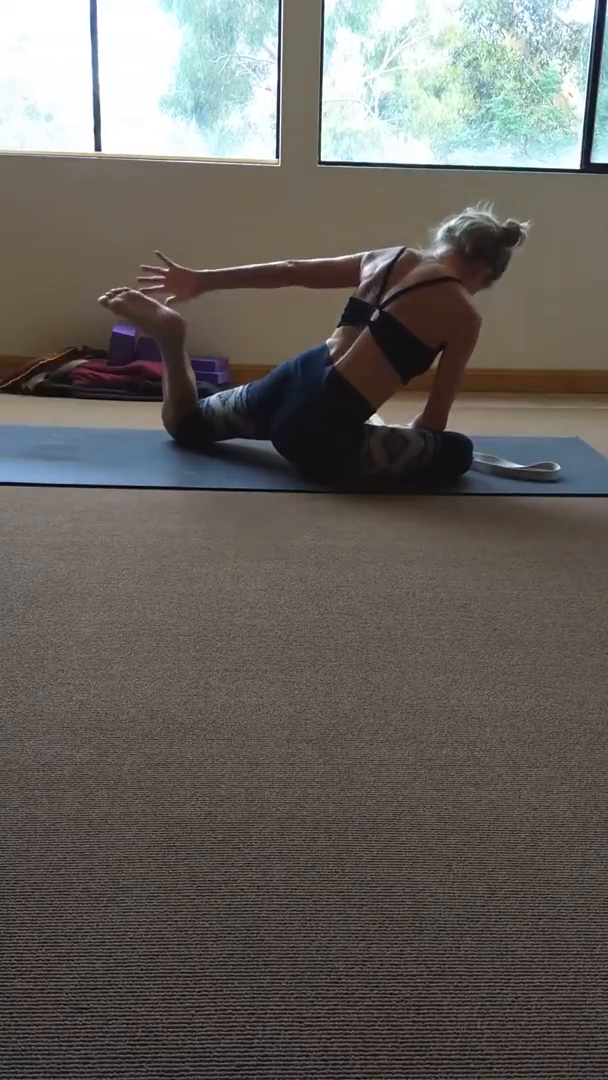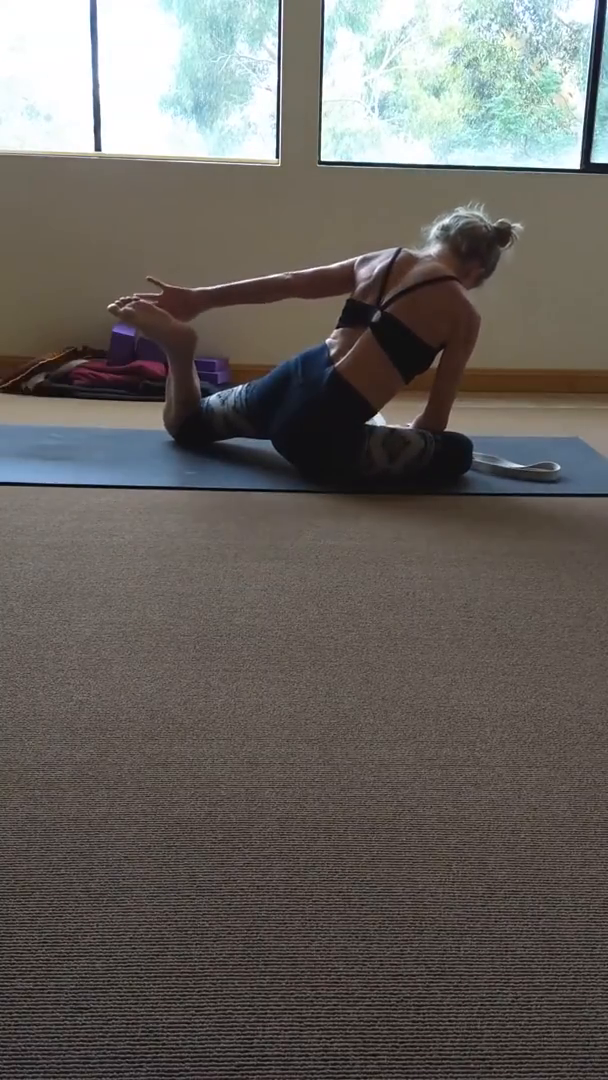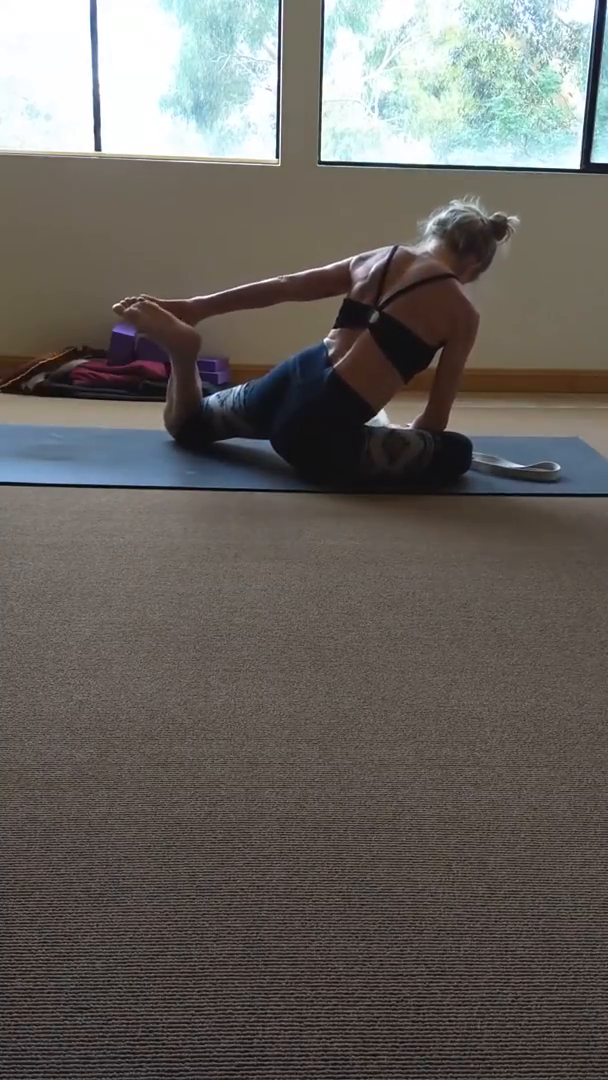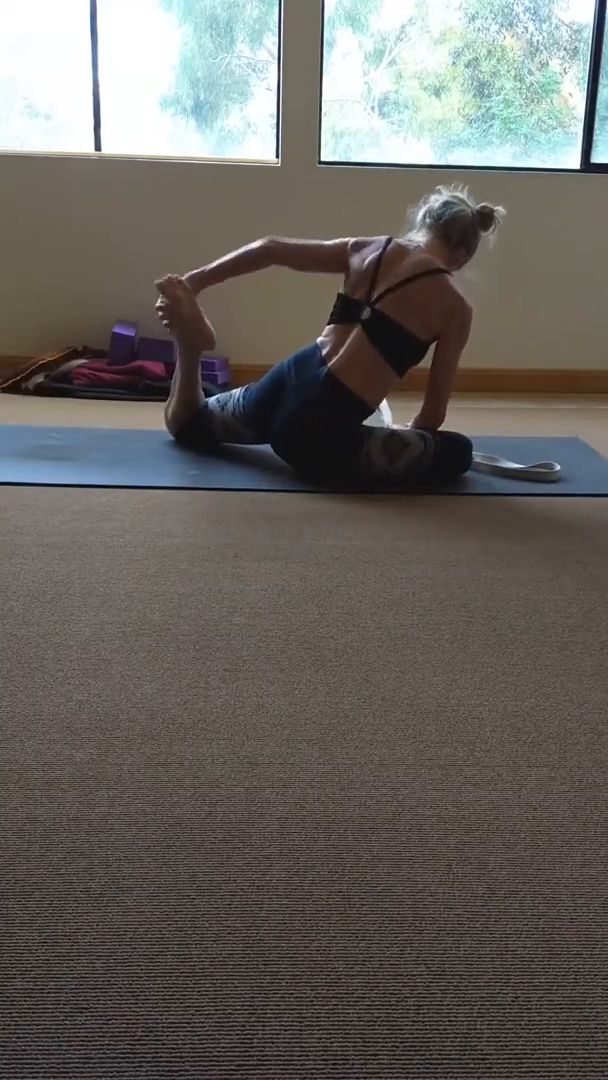
dt=0.3s
person 1, frame 1
left shoulder: (385, 258)
right shoulder: (464, 316)
left elbow: (294, 271)
right elbow: (434, 422)
left wrist: (200, 279)
right wrist: (404, 434)
left hip: (289, 382)
right hip: (320, 433)
left knee: (185, 423)
left ankle: (167, 332)
person 1, frame 2
left shoulder: (379, 260)
right shoulder: (464, 316)
left elbow: (289, 283)
right elbow: (435, 422)
left wrist: (200, 298)
right wrist: (407, 439)
left hip: (290, 383)
right hip: (323, 432)
left knee: (184, 426)
left ankle: (177, 346)
person 1, frame 3
left shoulder: (374, 259)
right shoulder: (462, 315)
left elbow: (284, 286)
right elbow: (435, 421)
left wrist: (198, 307)
right wrist: (407, 435)
left hip: (289, 383)
right hip: (320, 435)
right knee: (456, 453)
left ankle: (181, 350)
person 1, frame 4
left shoulder: (363, 250)
right shoulder: (454, 308)
left elbow: (268, 249)
right elbow: (434, 415)
left wrist: (189, 284)
right wrist: (408, 436)
left hip: (286, 384)
right hip: (321, 435)
left knee: (185, 425)
right knee: (457, 453)
left ankle: (190, 343)
